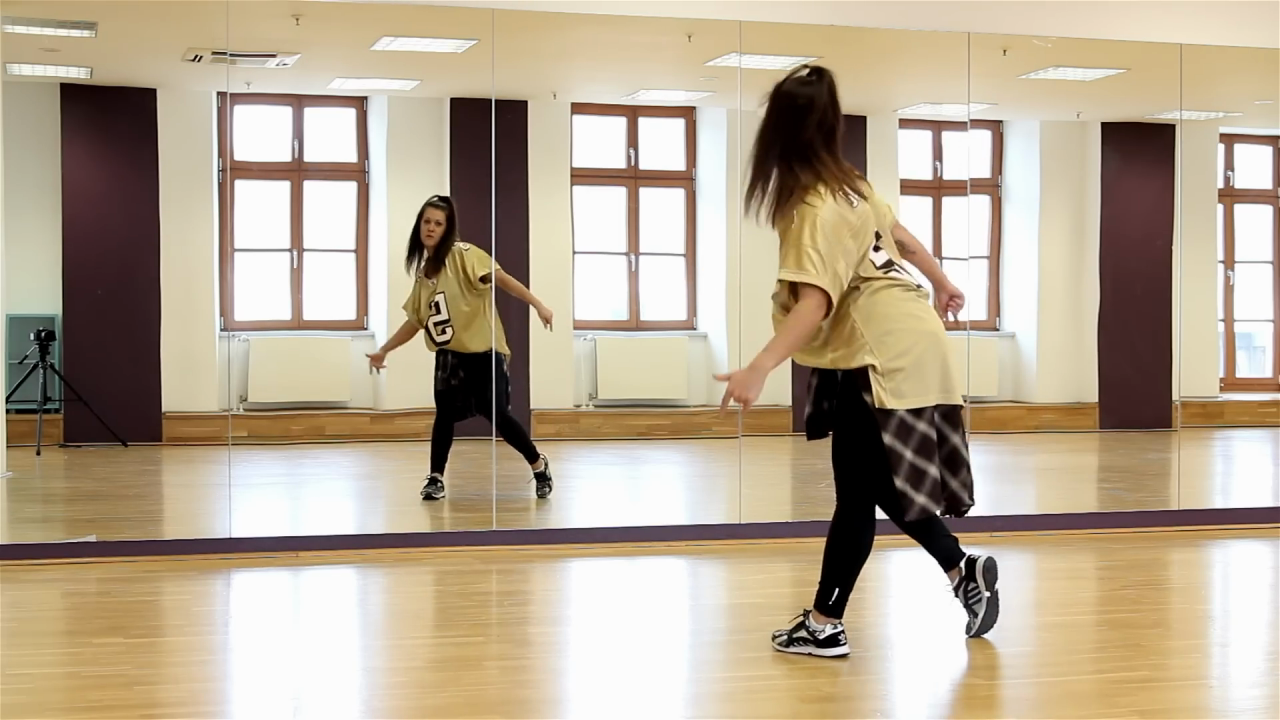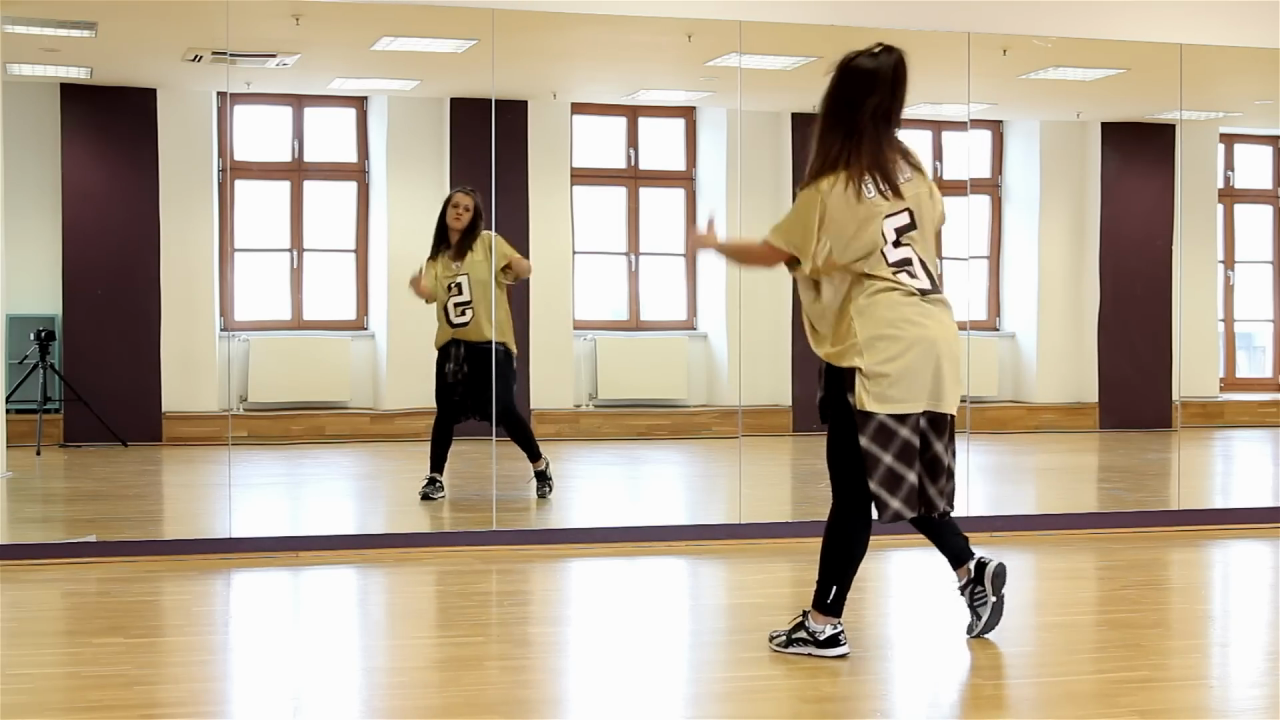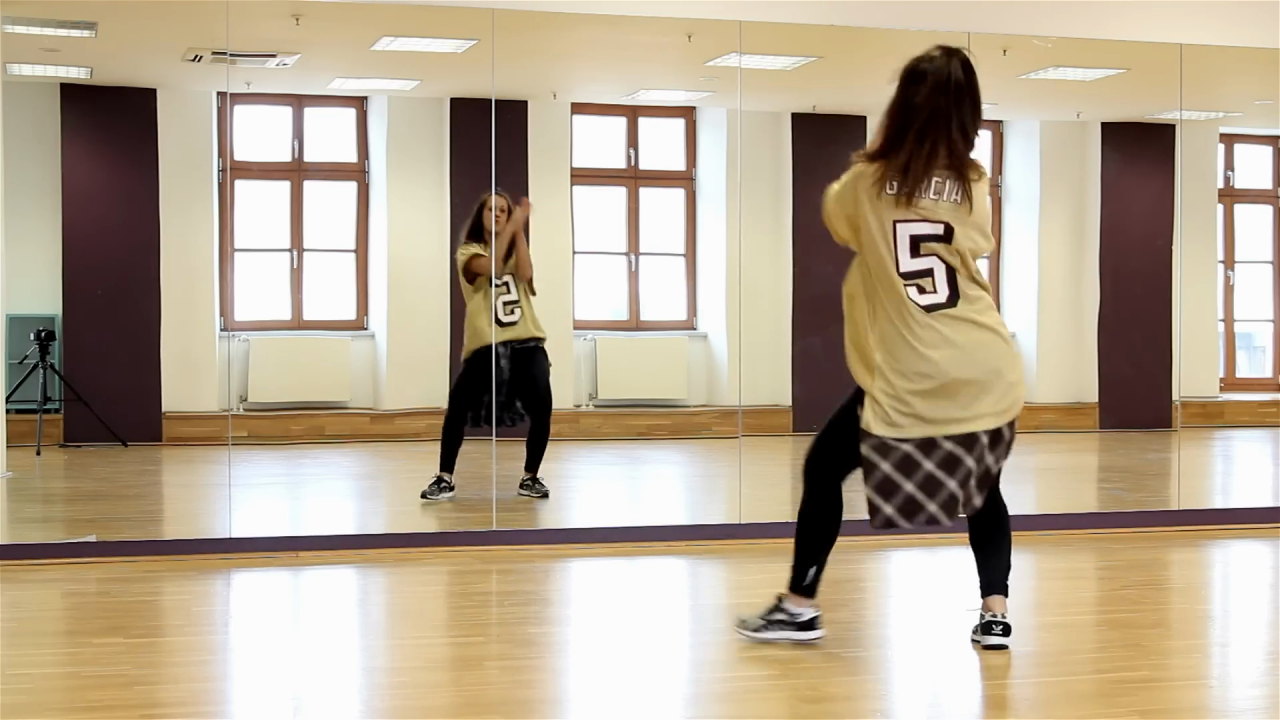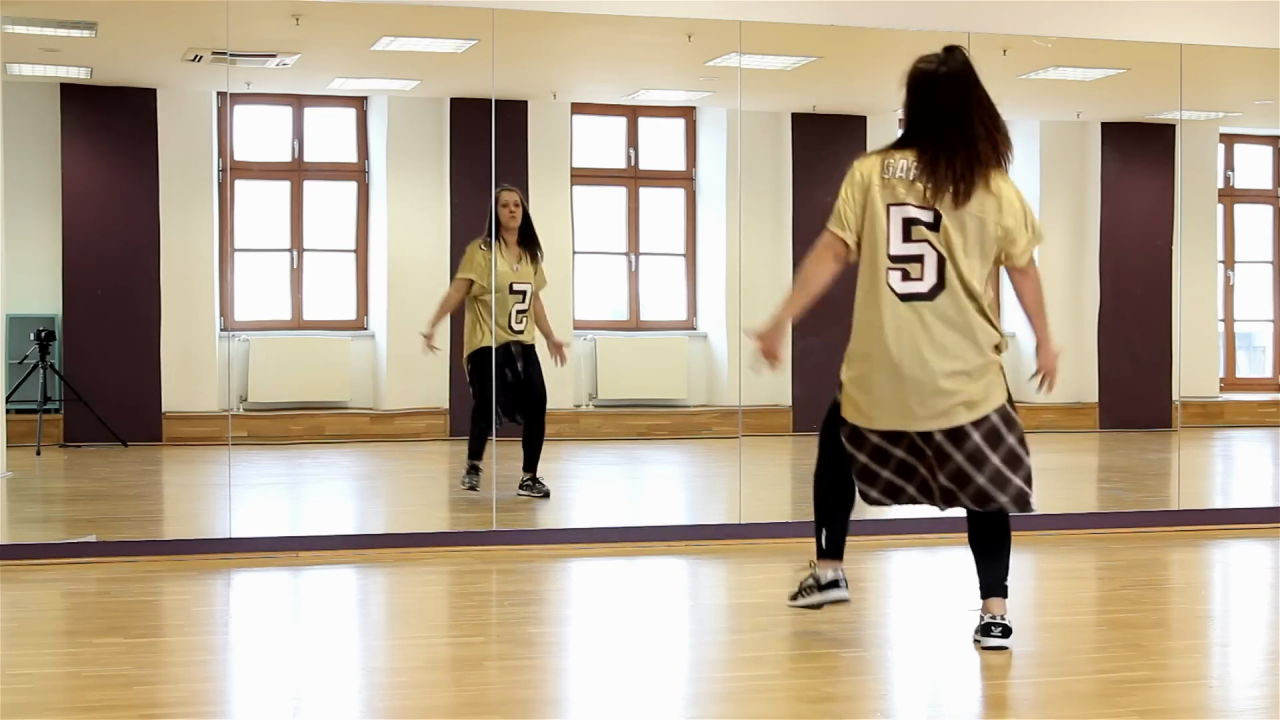
dt=0.3s
person 1, frame 1
left shoulder: (814, 207)
right shoulder: (848, 184)
left elbow: (814, 299)
right elbow: (900, 233)
left wrist: (758, 370)
right wrist: (942, 283)
left hip: (882, 355)
right hip: (911, 345)
left knee: (859, 494)
right knee: (889, 486)
left ankle: (824, 624)
right ankle: (965, 572)
person 1, frame 2
left shoulder: (833, 190)
right shoulder: (909, 170)
left elbow: (777, 253)
left wrist: (717, 244)
left hip: (881, 355)
right hip: (929, 344)
left knee: (854, 492)
right knee: (896, 483)
left ankle: (823, 625)
right ankle: (972, 571)
person 1, frame 3
left shoulder: (866, 179)
right shoulder: (974, 182)
left elbow: (836, 217)
left wrist: (880, 148)
left hip: (903, 374)
right hip: (982, 369)
left knee: (824, 468)
right knee: (979, 486)
left ankle: (798, 606)
right ankle: (995, 612)
person 1, frame 4
left shoulder: (870, 171)
right shoulder: (993, 186)
left elbow: (831, 254)
right elbow: (1024, 270)
left wrist: (781, 321)
right wrist: (1045, 341)
left hip: (879, 365)
right hip: (964, 369)
left knee: (837, 451)
right knee: (985, 488)
left ankle: (827, 570)
right ankle: (995, 613)
person 2, frame 1
left shoulder: (463, 253)
right shoulder: (422, 271)
left elbow: (501, 278)
right elbow: (415, 321)
left wrist: (538, 305)
right wrist: (384, 351)
left hip: (482, 349)
right hip: (448, 354)
left knee: (497, 414)
right knee: (446, 413)
left ankle: (538, 465)
right ankle: (435, 480)
person 2, frame 2
left shoulder: (487, 241)
right shoulder: (436, 259)
left elbow: (520, 268)
right elbow: (430, 296)
left wrist: (522, 266)
right wrist: (419, 286)
left hip: (491, 342)
right hip: (453, 346)
left knee: (501, 410)
right knee: (446, 412)
left ankle: (539, 465)
right ankle: (435, 478)
person 2, frame 3
left shoulder: (516, 251)
right shoulder: (470, 250)
left elbow: (524, 274)
right elbow: (488, 265)
left wrist: (520, 229)
right wrist: (515, 222)
left hip: (528, 342)
right hip: (486, 344)
left knee: (540, 410)
right knee: (460, 407)
left ankle: (529, 476)
right ankle: (443, 477)
person 2, frame 4
left shoulder: (531, 254)
right shoulder: (481, 249)
right elbow: (457, 292)
left wrist: (550, 338)
right wrist: (433, 326)
left hip: (522, 344)
right hip: (485, 343)
left knee: (536, 406)
right knee: (486, 404)
left ankle: (529, 477)
right ankle: (473, 467)
